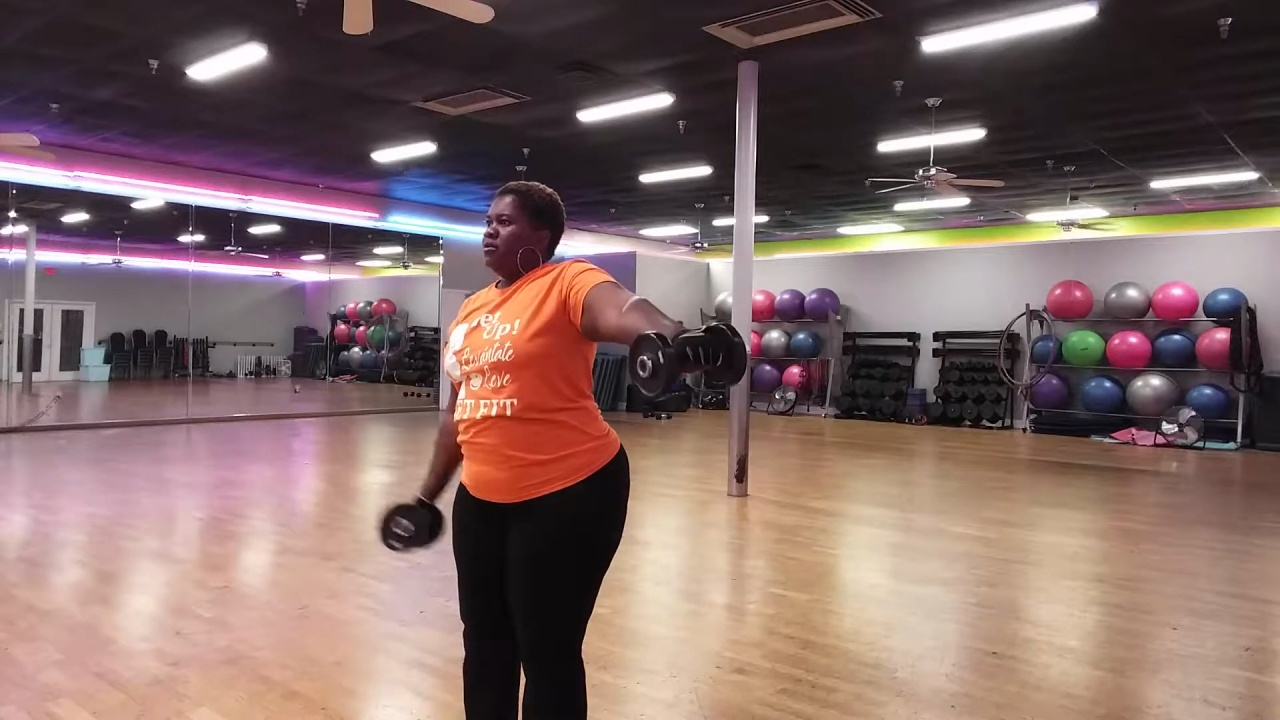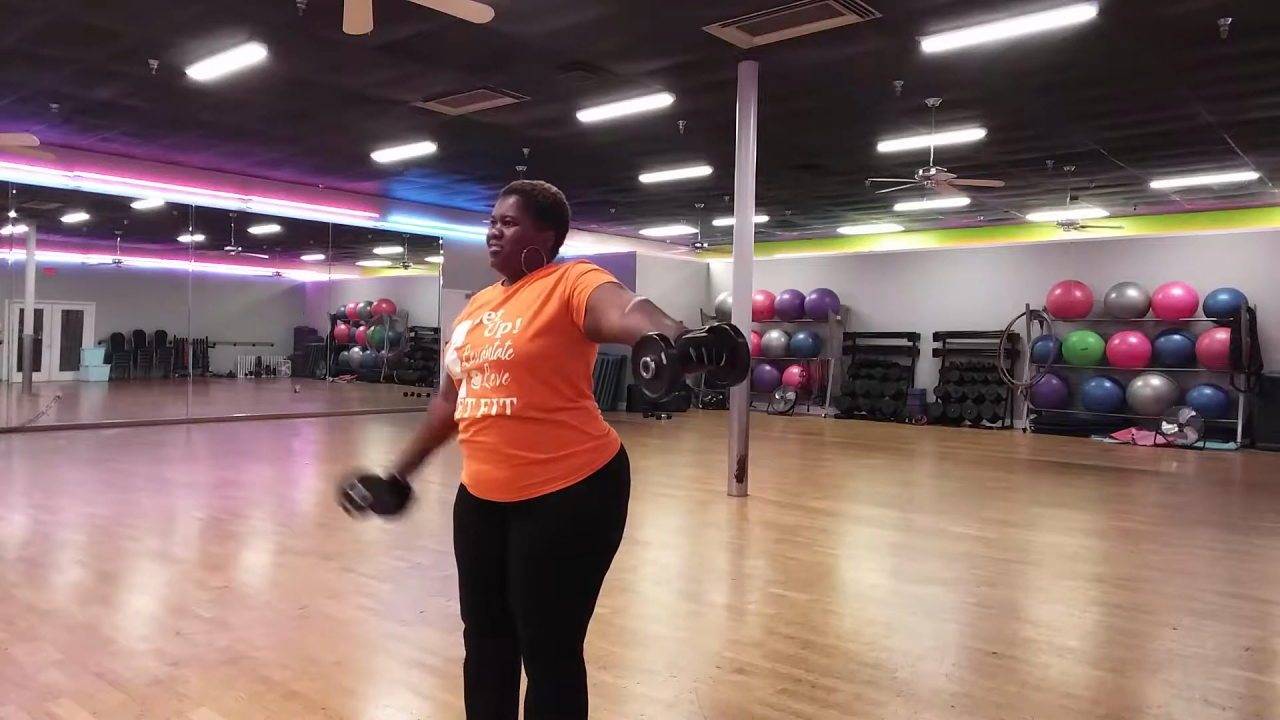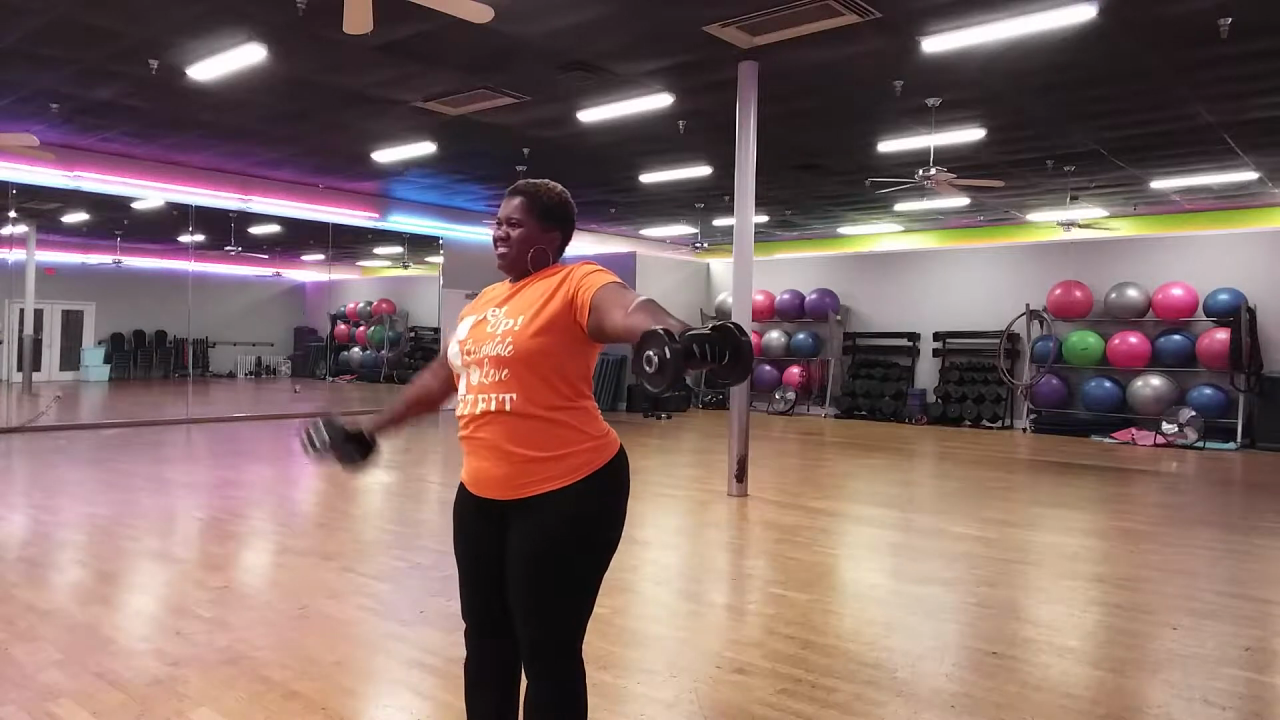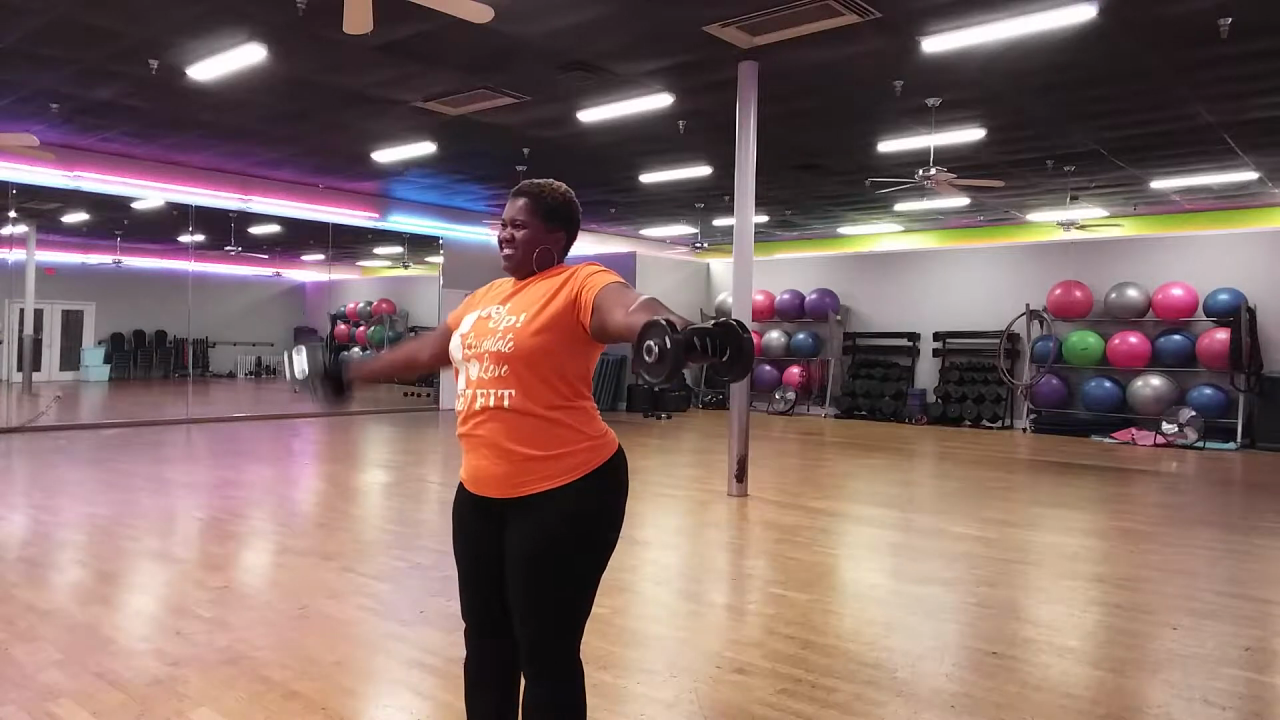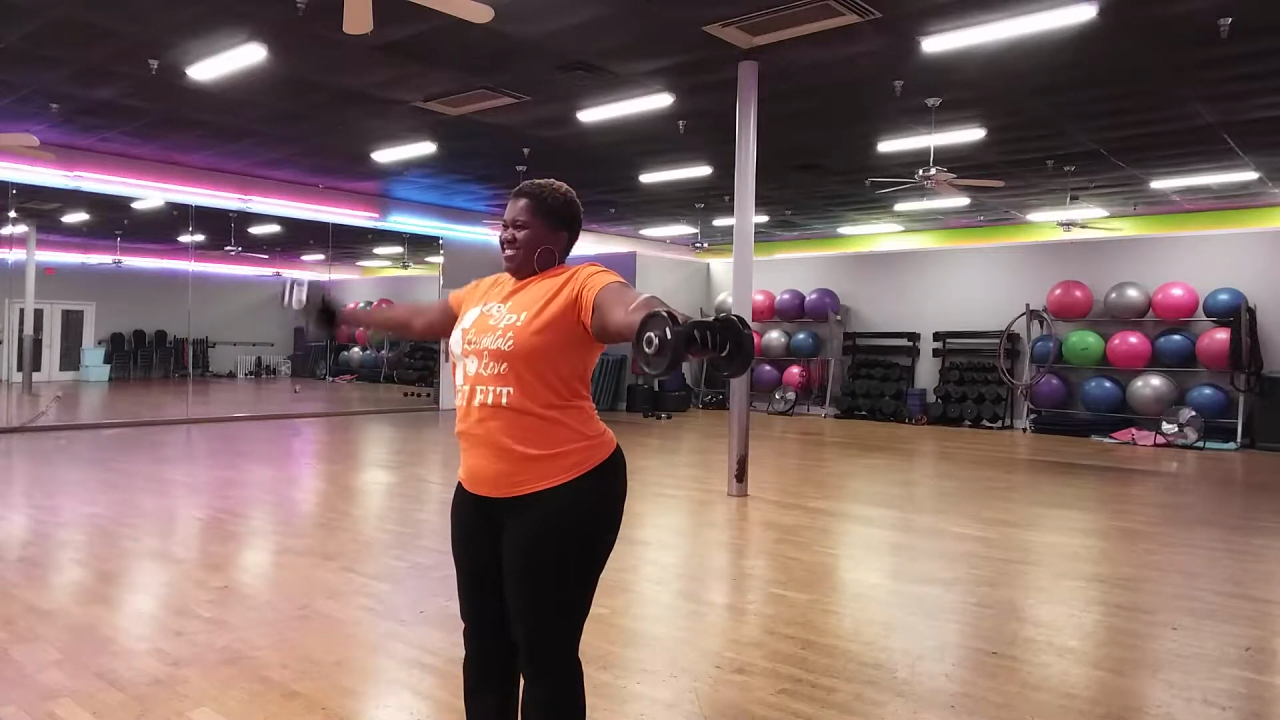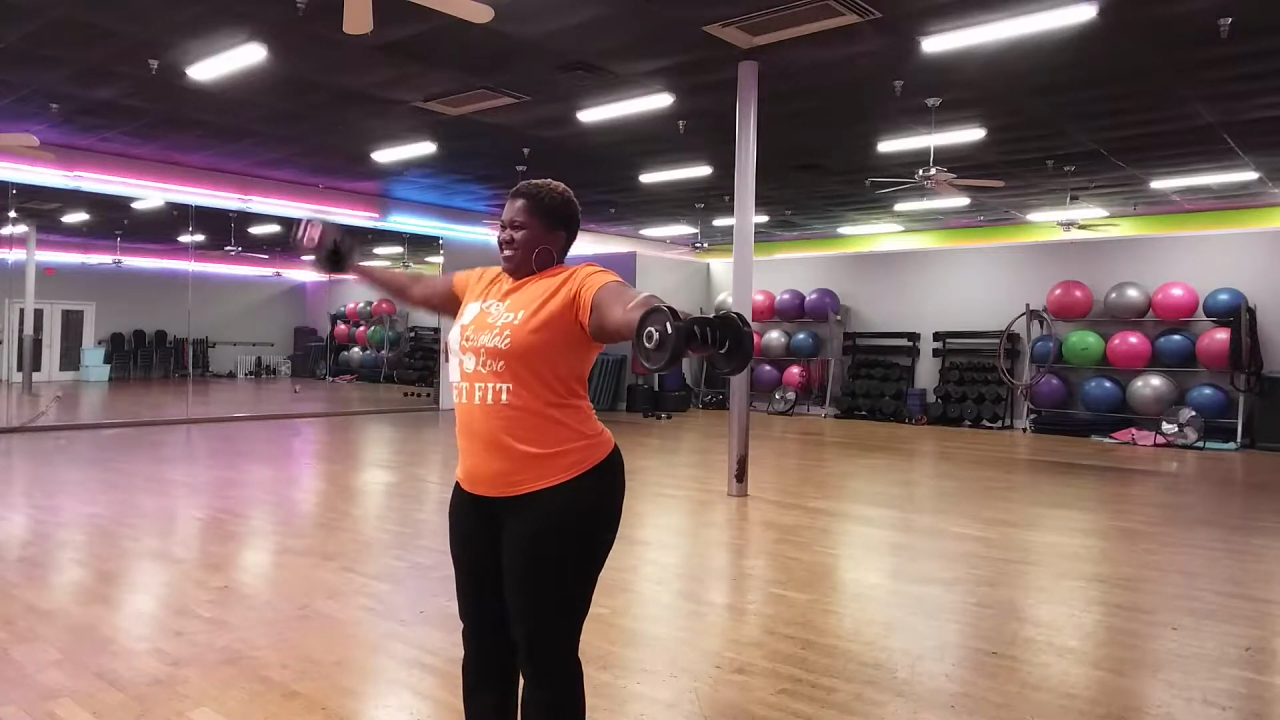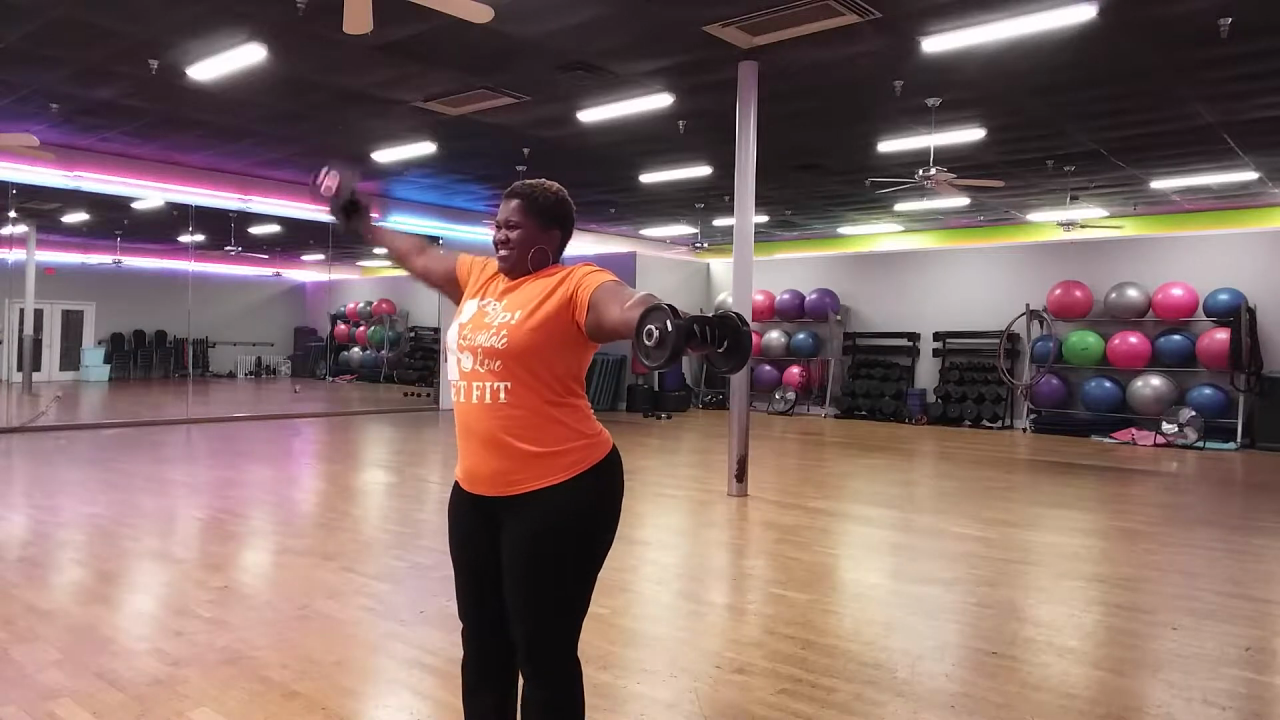
dt=0.1s
person 1, frame 1
left shoulder: (568, 284)
right shoulder: (471, 309)
left elbow: (624, 311)
right elbow: (457, 409)
left wrist: (676, 340)
right wrist: (429, 492)
left hip: (567, 493)
right hip: (482, 498)
left knee: (547, 654)
right knee: (484, 646)
person 1, frame 2
left shoulder: (572, 284)
right shoulder: (477, 306)
left elbow: (627, 312)
right elbow: (449, 400)
left wrist: (676, 340)
right wrist: (403, 468)
left hip: (567, 493)
right hip: (482, 498)
left knee: (548, 652)
right knee: (485, 643)
person 1, frame 3
left shoulder: (576, 285)
right shoulder: (484, 302)
left elbow: (631, 312)
right elbow: (439, 379)
left wrist: (679, 337)
right wrist: (376, 426)
left hip: (566, 493)
right hip: (482, 496)
left knee: (547, 652)
right knee: (485, 643)
person 1, frame 4
left shoulder: (581, 285)
right shoulder: (486, 296)
left elbow: (634, 312)
right elbow: (428, 349)
left wrist: (683, 337)
right wrist: (356, 372)
left hip: (565, 493)
right hip: (482, 493)
left knee: (546, 651)
right knee: (485, 642)
person 1, frame 5
left shoulder: (581, 285)
right shoulder: (487, 290)
left elbow: (634, 311)
right elbow: (420, 318)
right wrist: (346, 316)
left hip: (562, 492)
right hip: (480, 493)
left knee: (545, 651)
right knee: (484, 643)
person 1, frame 6
left shoulder: (579, 286)
right shoulder: (483, 284)
left elbow: (632, 308)
right elbow: (415, 287)
right wrist: (348, 263)
left hip: (560, 491)
right hip: (477, 491)
left knee: (543, 651)
right knee: (483, 642)
person 1, frame 7
left shoulder: (576, 285)
right shoulder: (481, 278)
left elbow: (630, 308)
right elbow: (420, 254)
right wrist: (361, 219)
left hip: (560, 491)
right hip: (476, 491)
left knee: (544, 651)
right knee: (483, 642)
